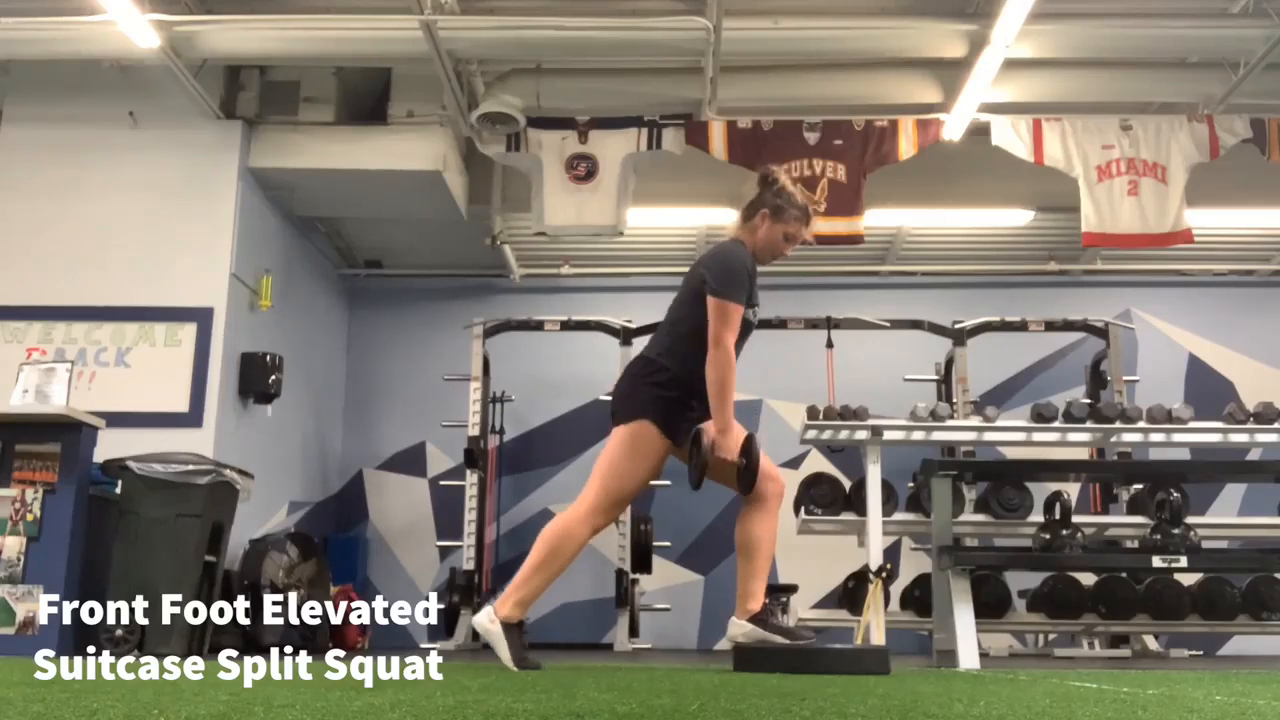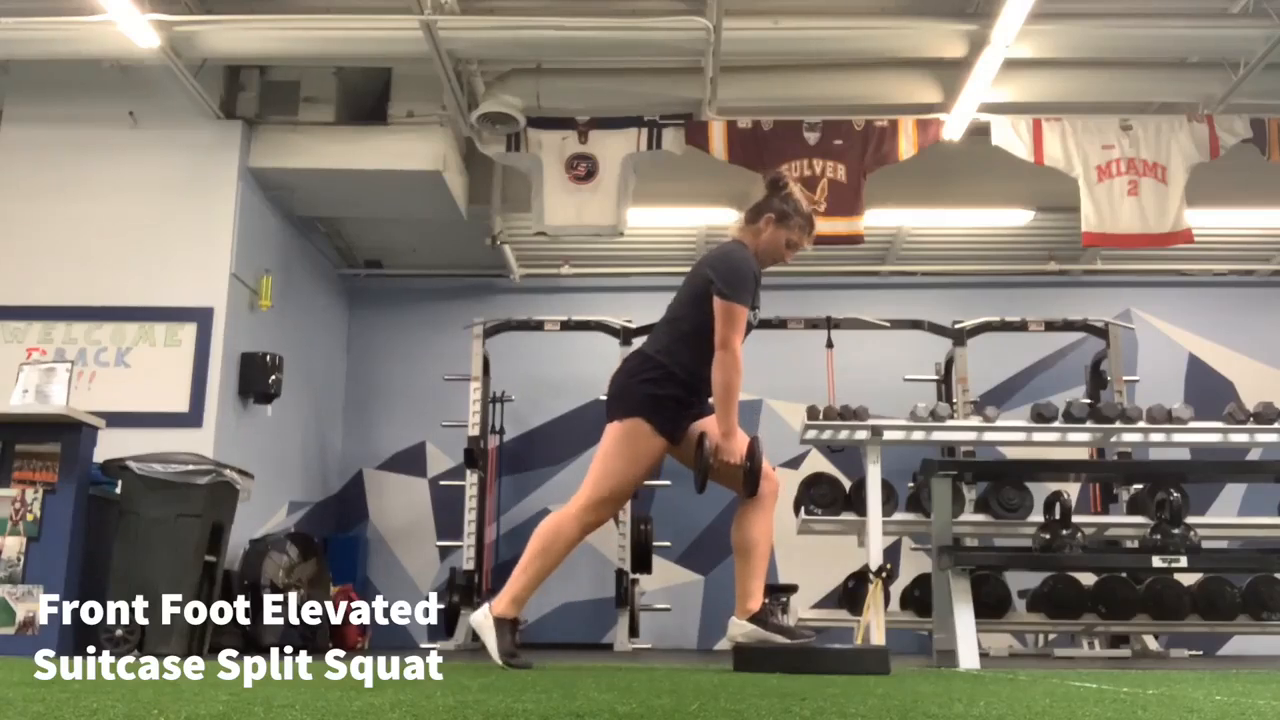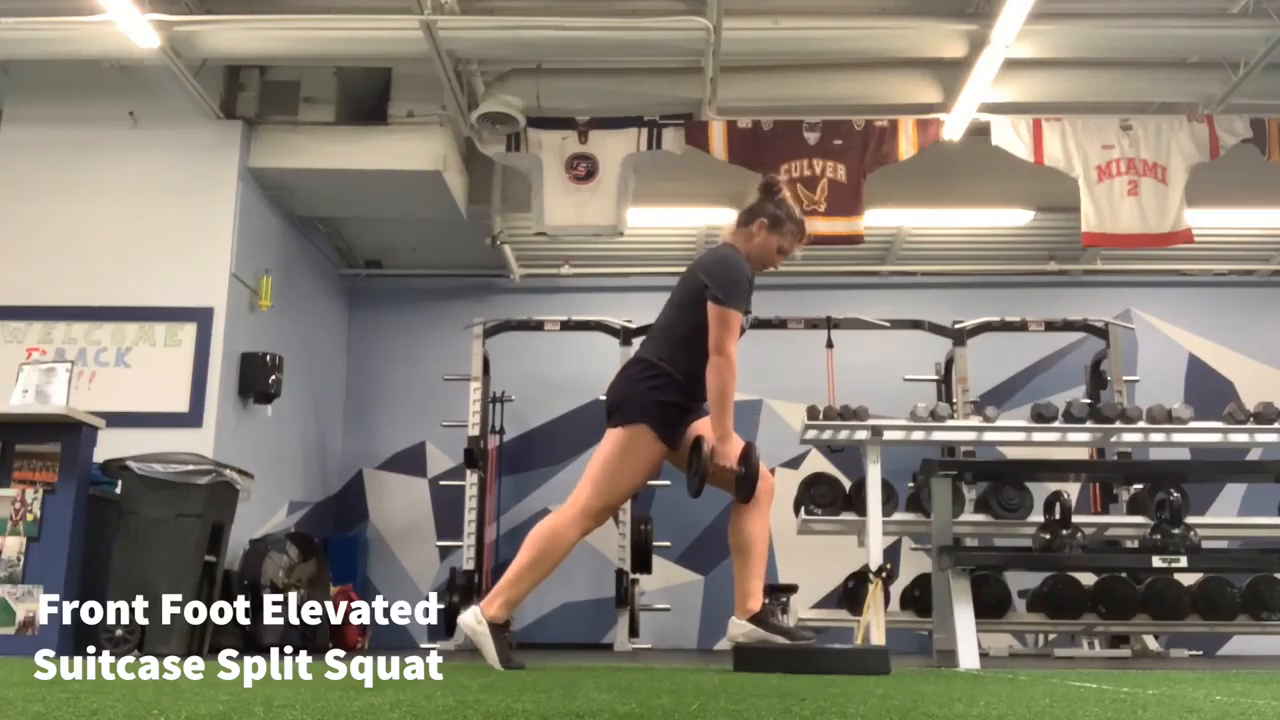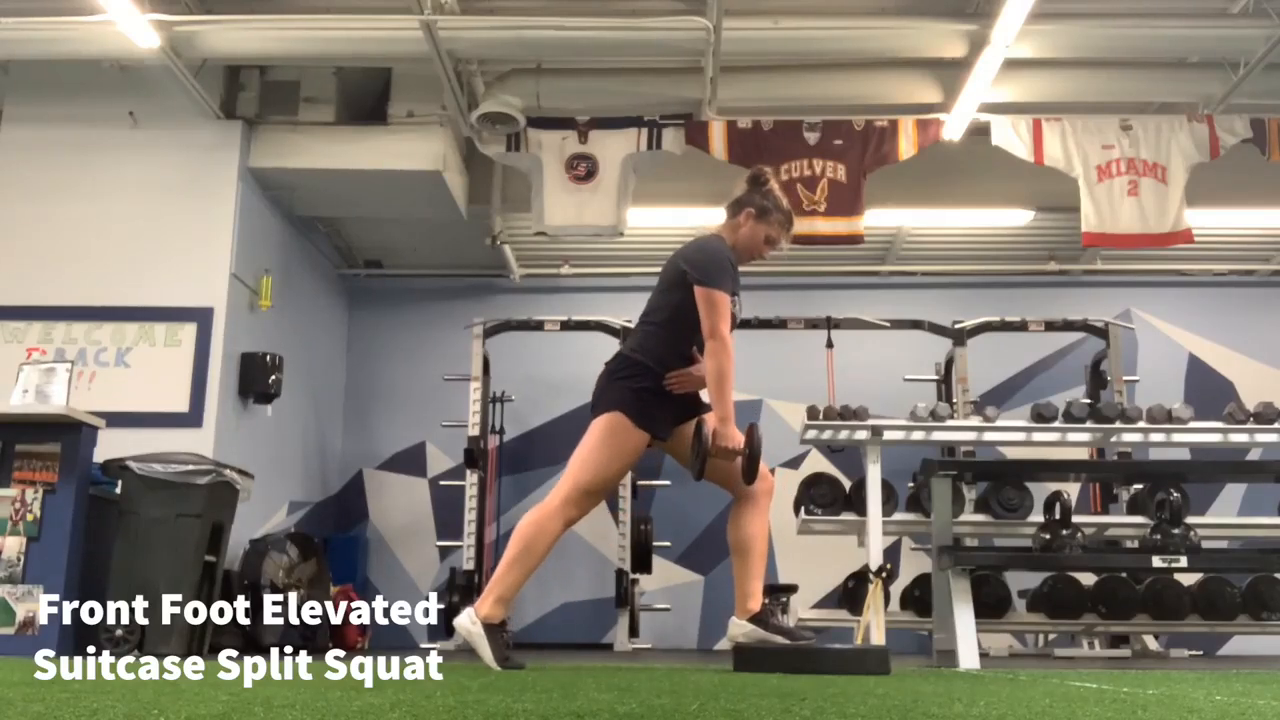
dt=0.5s
person 1, frame 1
left shoulder: (737, 265)
right shoulder: (733, 262)
right elbow: (719, 348)
left wrist: (718, 425)
right wrist: (724, 429)
left hip: (683, 402)
right hip: (653, 395)
left knee: (767, 486)
right knee: (597, 508)
left ankle: (749, 615)
right ankle: (503, 615)
person 1, frame 2
left shoulder: (735, 265)
right shoulder: (737, 263)
right elbow: (727, 351)
left wrist: (722, 430)
right wrist: (728, 434)
left hip: (680, 399)
right hip: (650, 392)
left knee: (762, 485)
right knee: (592, 507)
left ankle: (750, 615)
right ankle: (500, 614)
person 1, frame 3
left shoulder: (723, 266)
right shoulder: (731, 269)
right elbow: (721, 356)
left wrist: (719, 432)
right wrist: (724, 439)
left hip: (675, 403)
right hip: (648, 397)
left knee: (758, 487)
right knee: (587, 510)
left ankle: (749, 615)
right ankle: (489, 614)
person 1, frame 4
left shoulder: (720, 263)
right shoulder: (712, 255)
left elbow: (705, 343)
right elbow: (717, 338)
left wrist: (704, 373)
right wrist: (726, 420)
left hip: (673, 397)
right hip: (635, 389)
left knee: (756, 485)
right knee: (569, 501)
left ankle: (750, 616)
right ankle: (484, 616)
